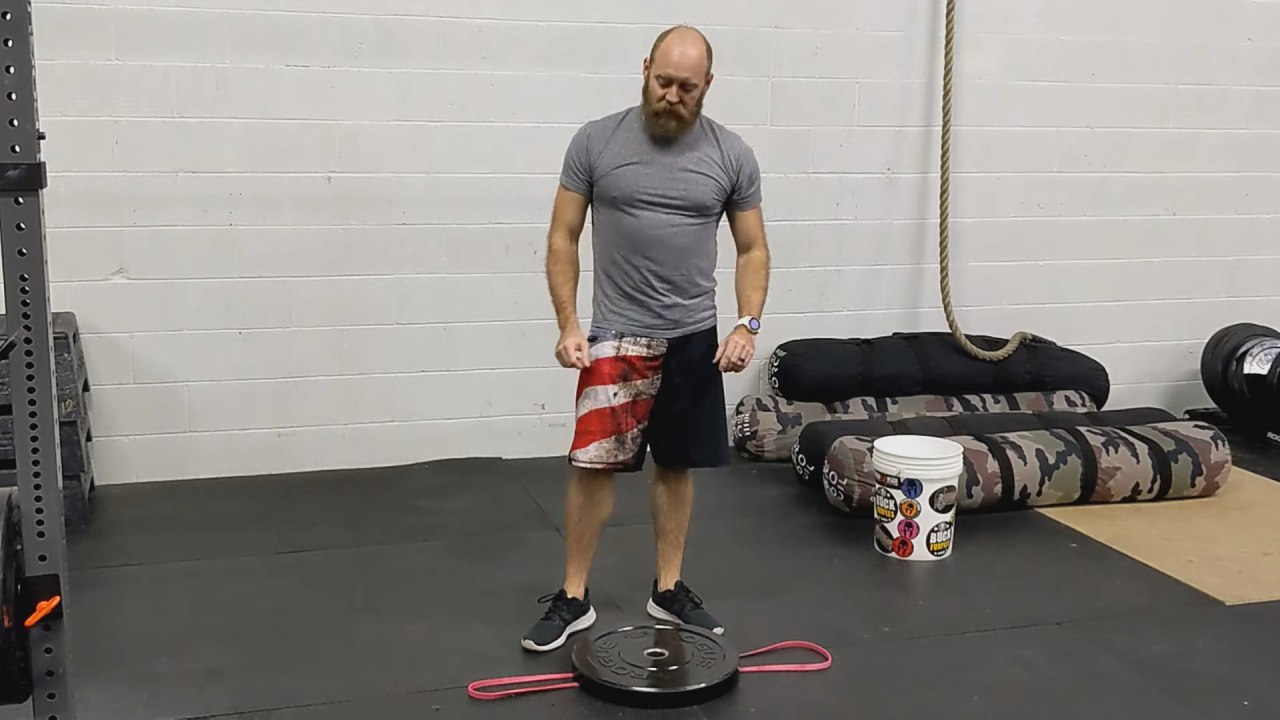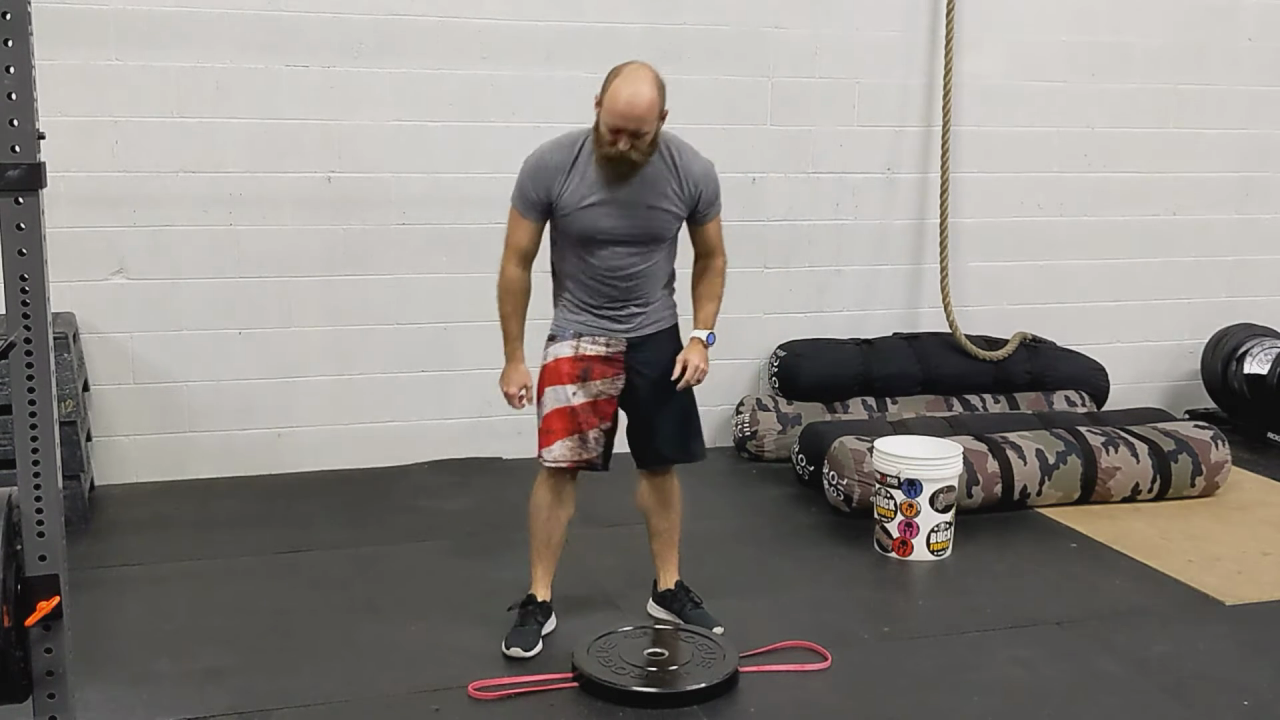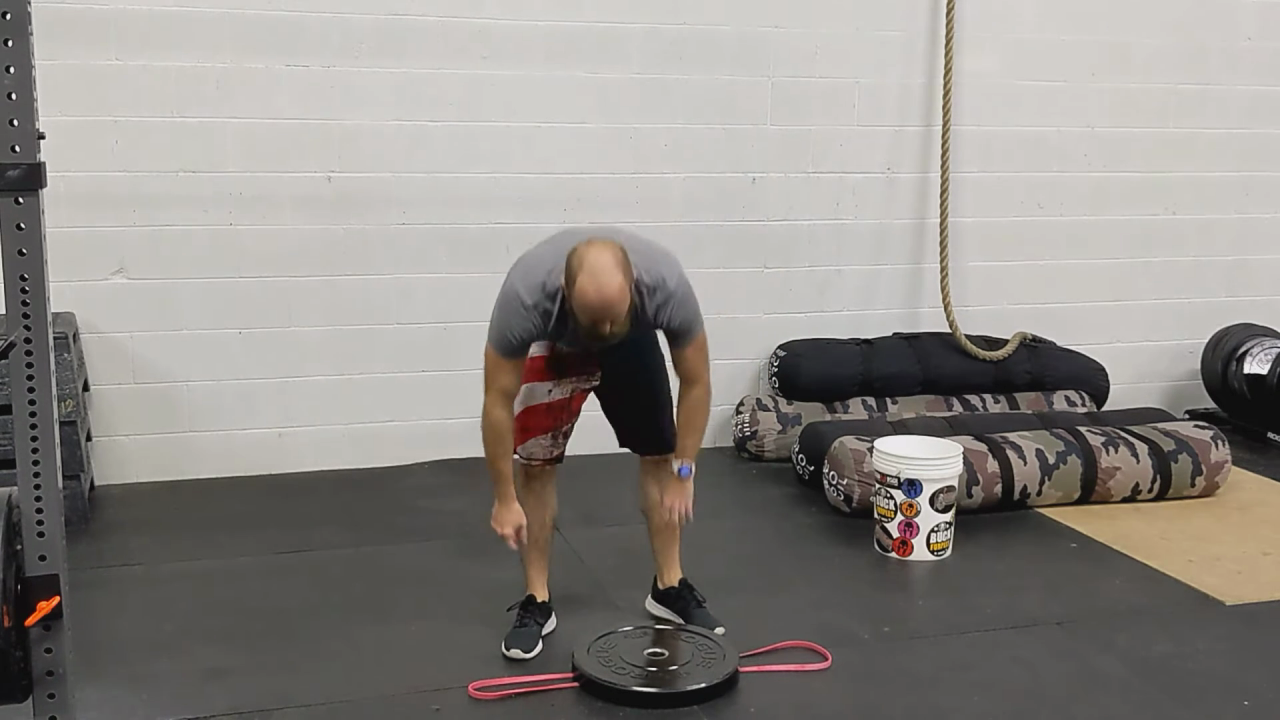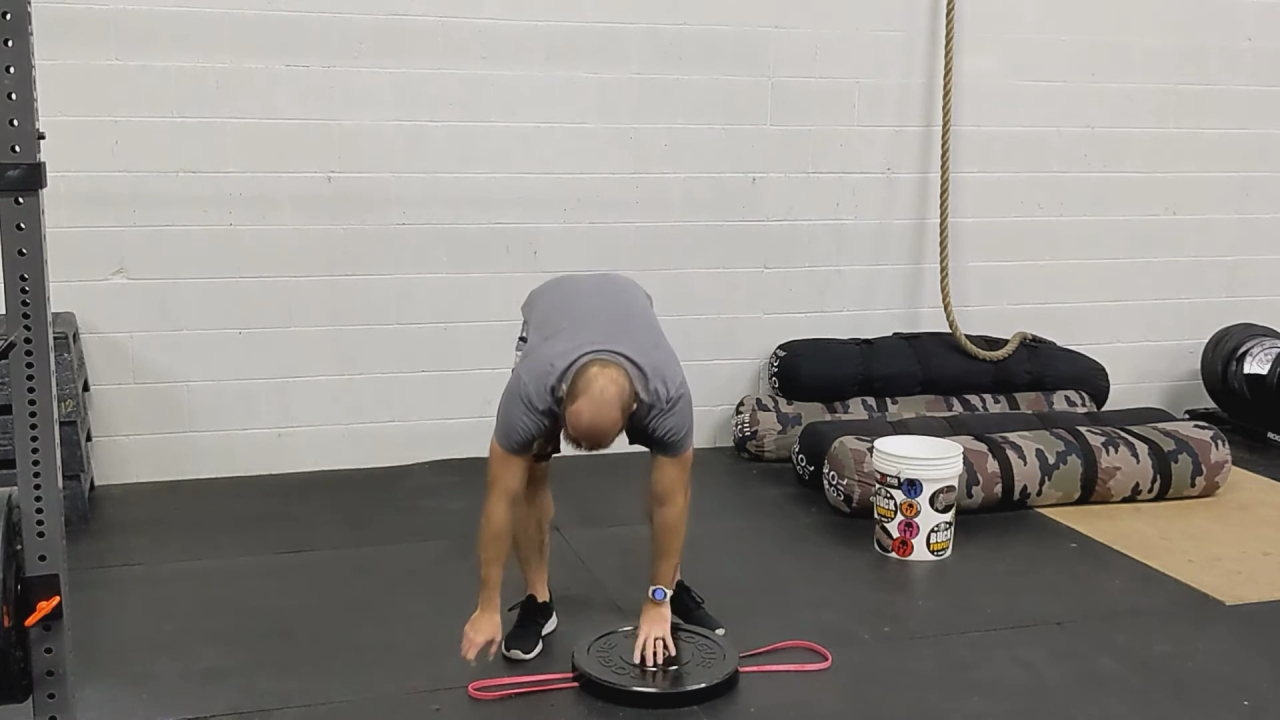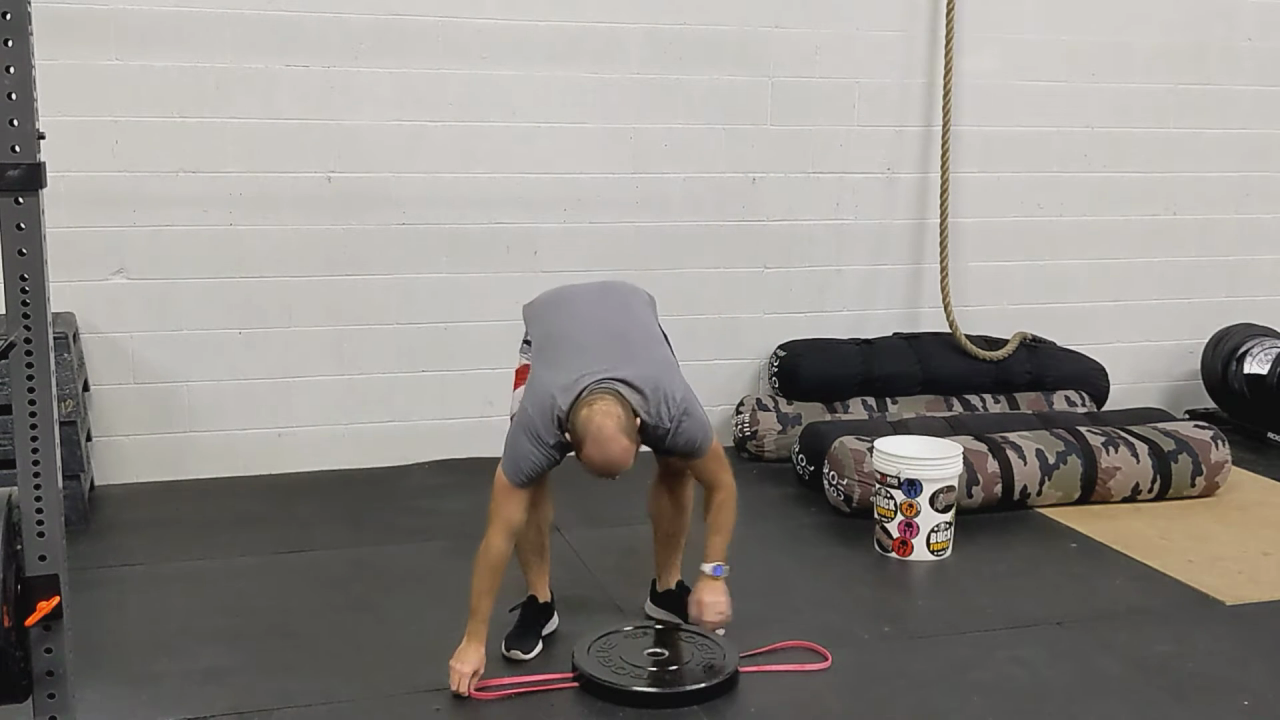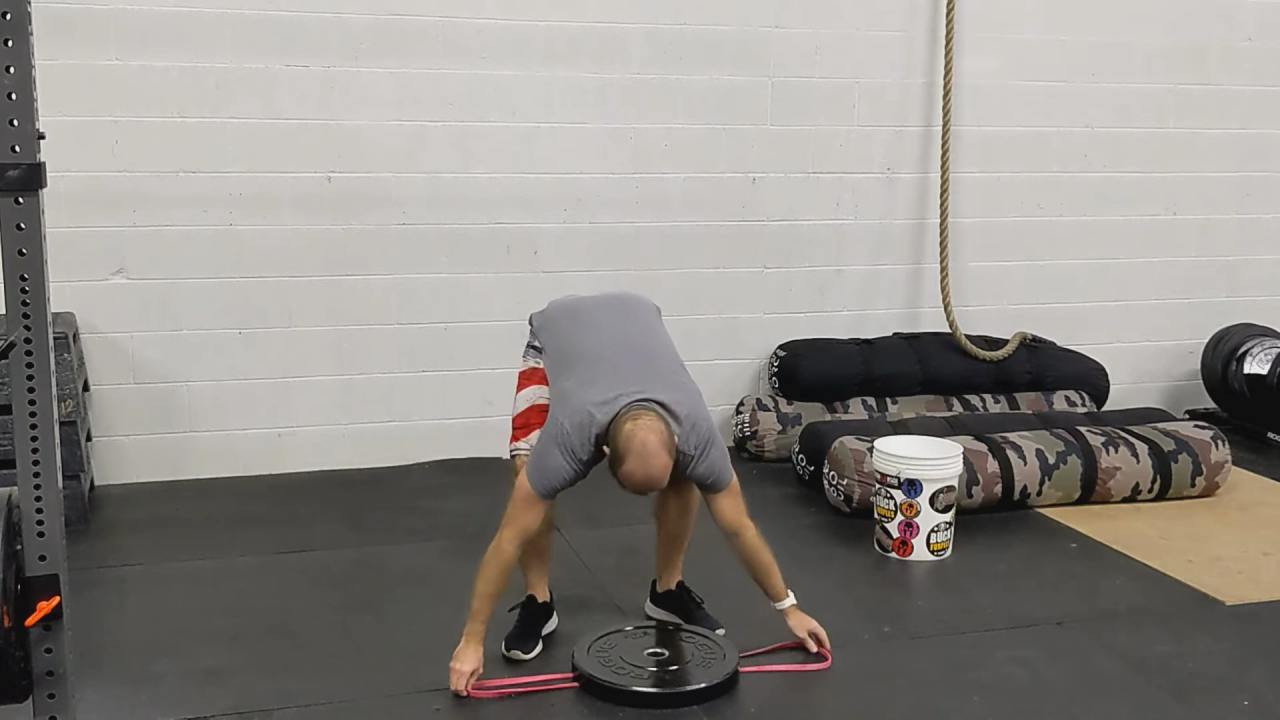
dt=0.4s
person 1, frame 1
left shoulder: (732, 154)
right shoulder: (595, 141)
left elbow: (752, 249)
right elbow: (563, 237)
left wrist: (747, 324)
right wrist: (567, 324)
left hip: (694, 337)
right hip: (617, 337)
left knee: (676, 465)
right knee: (595, 465)
left ankle: (668, 590)
right ankle: (573, 598)
person 1, frame 2
left shoulder: (693, 171)
right shoulder: (550, 166)
left elbow: (711, 258)
right elbow: (516, 265)
left wrist: (701, 336)
right wrist: (513, 358)
left hip: (656, 335)
right hip: (579, 335)
left knee: (660, 464)
right knee: (559, 465)
left ankle: (668, 588)
right ankle: (538, 600)
person 1, frame 3
left shoulder: (667, 285)
right shoulder: (526, 294)
left elbow: (696, 381)
right elbow: (498, 401)
left wrist: (682, 471)
right wrist: (504, 496)
left hip: (632, 344)
right hip: (554, 345)
left knee: (659, 455)
right knee: (535, 463)
left ankle: (669, 587)
right ankle: (537, 602)
person 1, frame 4
left shoulder: (667, 394)
right shoulder: (532, 392)
left elbow: (671, 501)
right elbow: (501, 500)
left wrist: (657, 600)
right wrist: (488, 607)
left knee: (669, 468)
right knee: (529, 467)
left ankle: (674, 588)
right ankle: (538, 601)
person 1, frame 5
left shoulder: (673, 409)
right shoulder: (539, 423)
left elbow: (722, 487)
right elbow: (501, 533)
left wrist: (712, 575)
right wrist: (474, 640)
left knee: (677, 463)
right knee: (528, 478)
left ankle: (667, 589)
right ankle: (539, 603)
person 1, frame 6
left shoulder: (696, 435)
right shoulder: (570, 437)
left elbow: (739, 528)
right elbow: (510, 538)
left wrist: (788, 607)
right wrist: (472, 640)
right hip: (556, 331)
left knee: (685, 475)
right knee: (527, 465)
left ankle: (667, 590)
right ankle: (537, 603)
